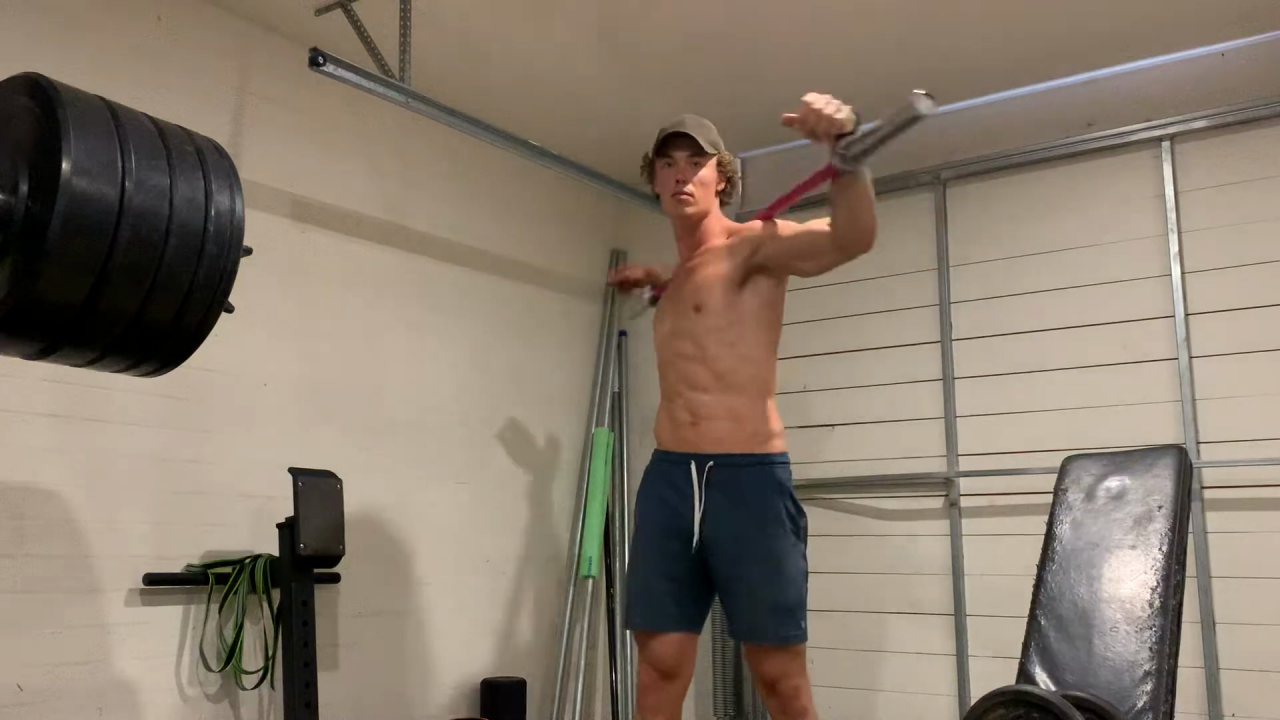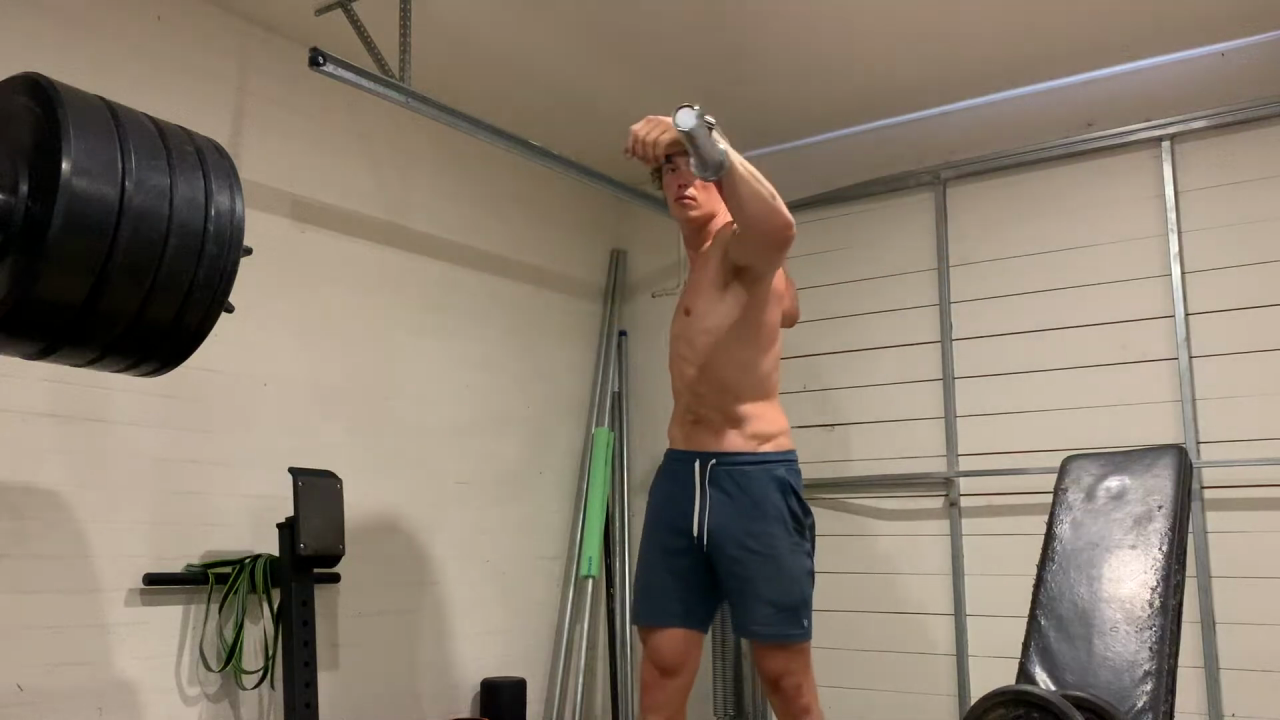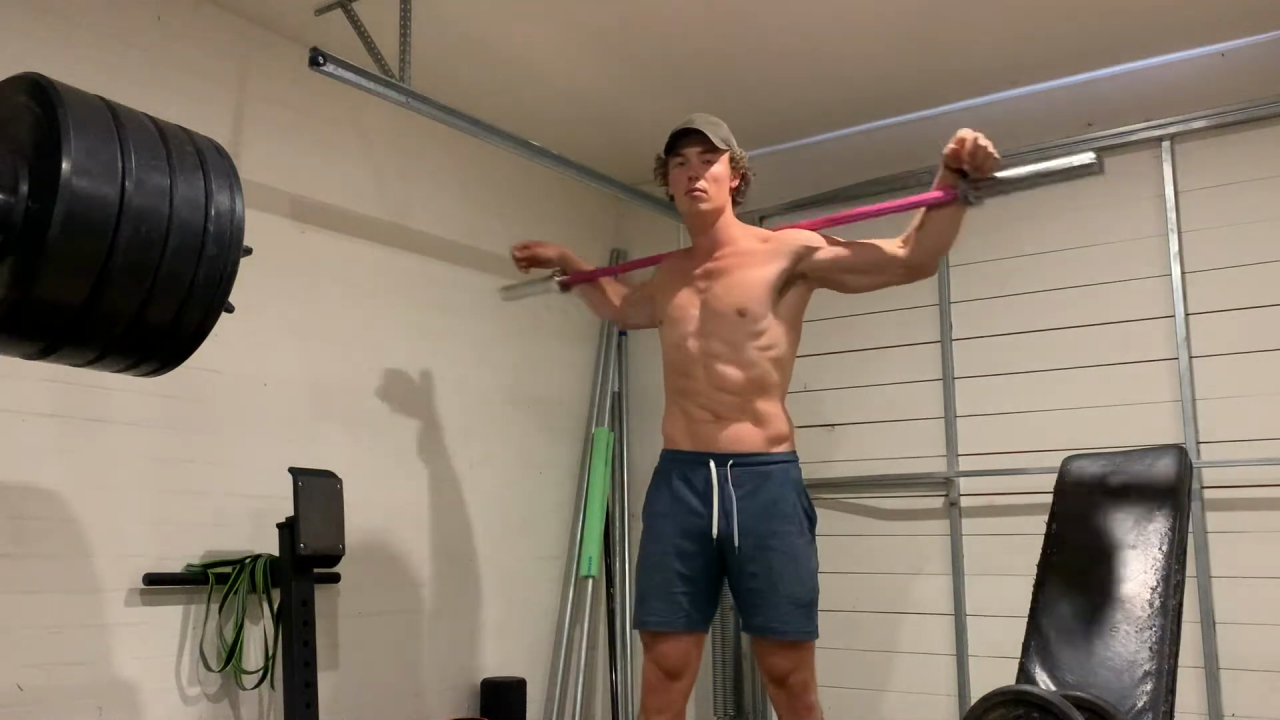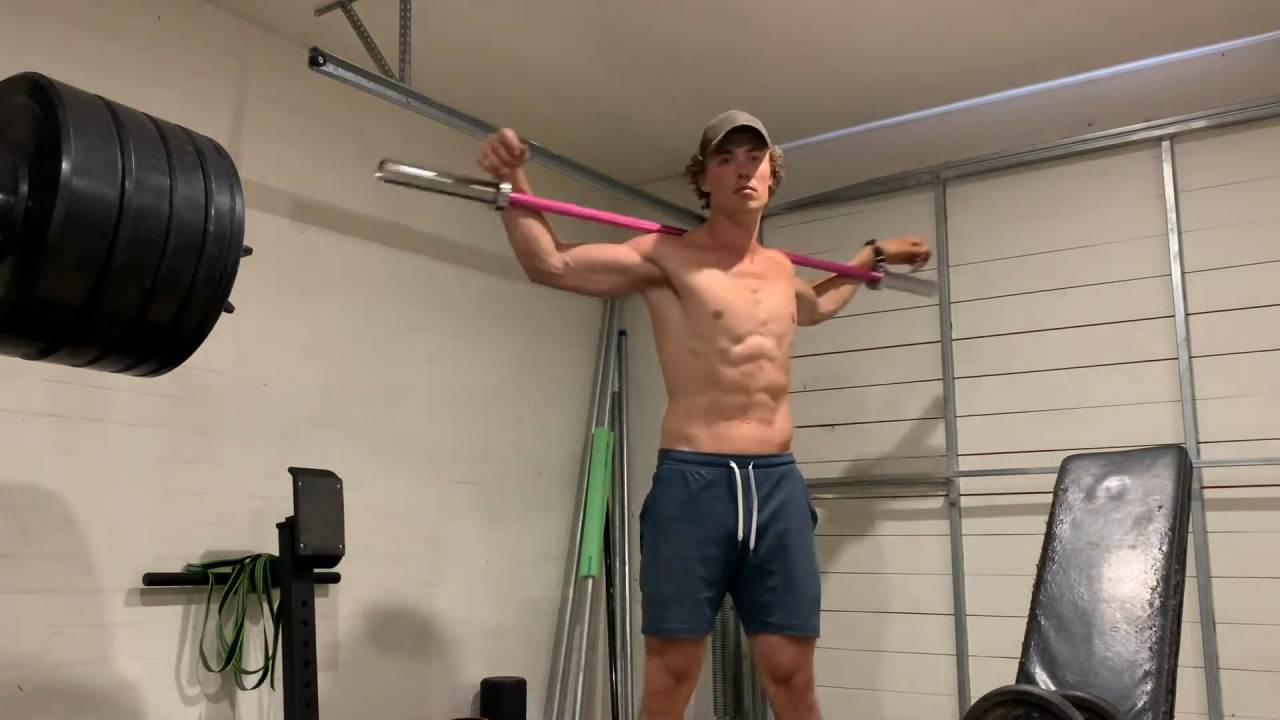
dt=0.5s
person 1, frame 1
left shoulder: (755, 245)
right shoulder: (679, 274)
left elbow: (852, 236)
left wrist: (844, 149)
right wrist: (657, 282)
left hip: (749, 480)
right hip: (669, 479)
right knee: (660, 667)
person 1, frame 2
left shoulder: (740, 243)
right shoulder: (710, 265)
left elbow: (778, 226)
right elbow: (784, 305)
left hip: (755, 477)
right hip: (681, 476)
right knee: (663, 666)
person 1, frame 3
left shoulder: (787, 252)
right shoulder: (669, 275)
left elbow: (913, 260)
right elbow: (624, 310)
left wrist: (953, 178)
right wrist: (569, 265)
left hip: (767, 481)
right hip: (680, 482)
right knee: (666, 668)
person 1, frame 4
left shoulder: (780, 269)
right shoulder: (667, 256)
right elbow: (551, 265)
left wrist: (873, 257)
right wrist: (510, 179)
left hip: (778, 484)
right hip: (691, 482)
